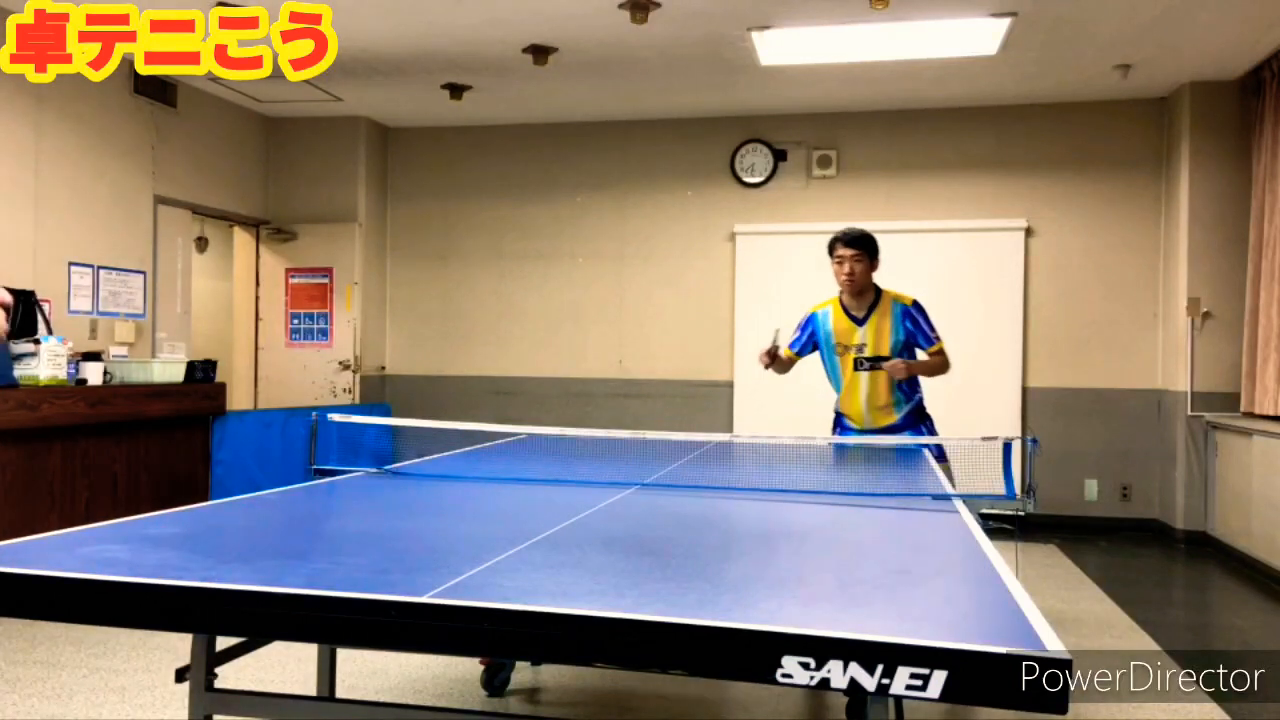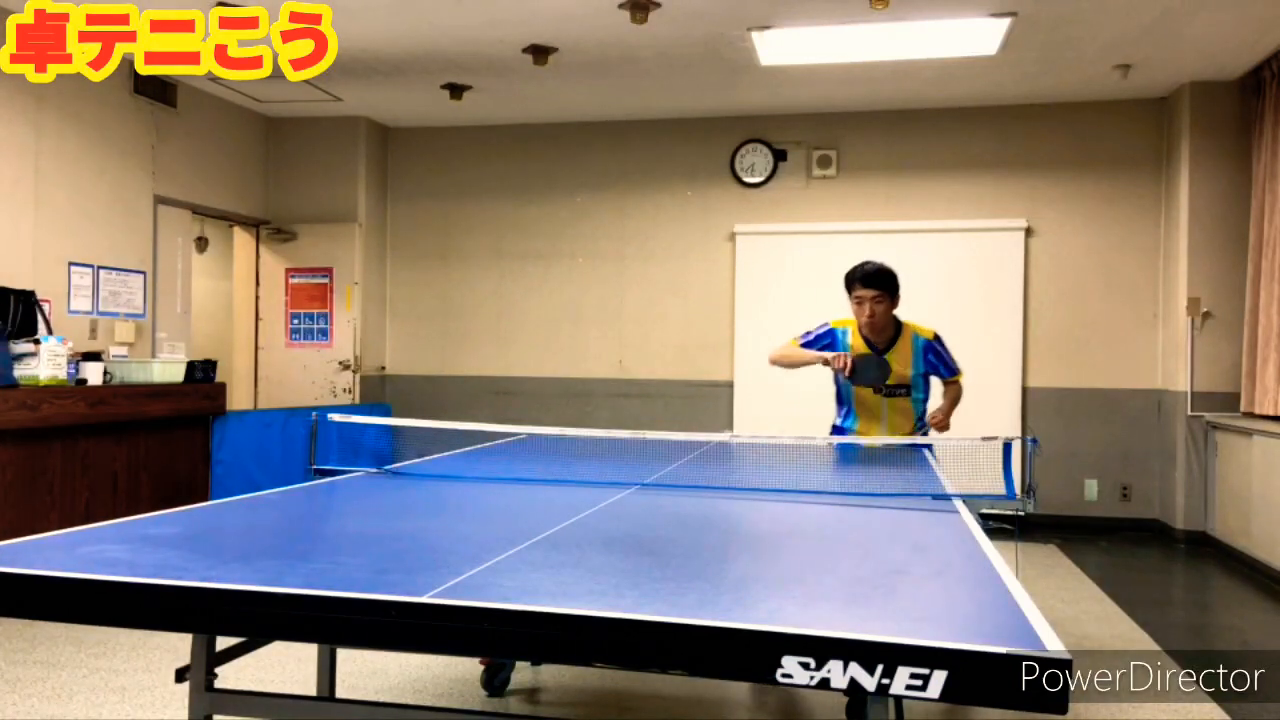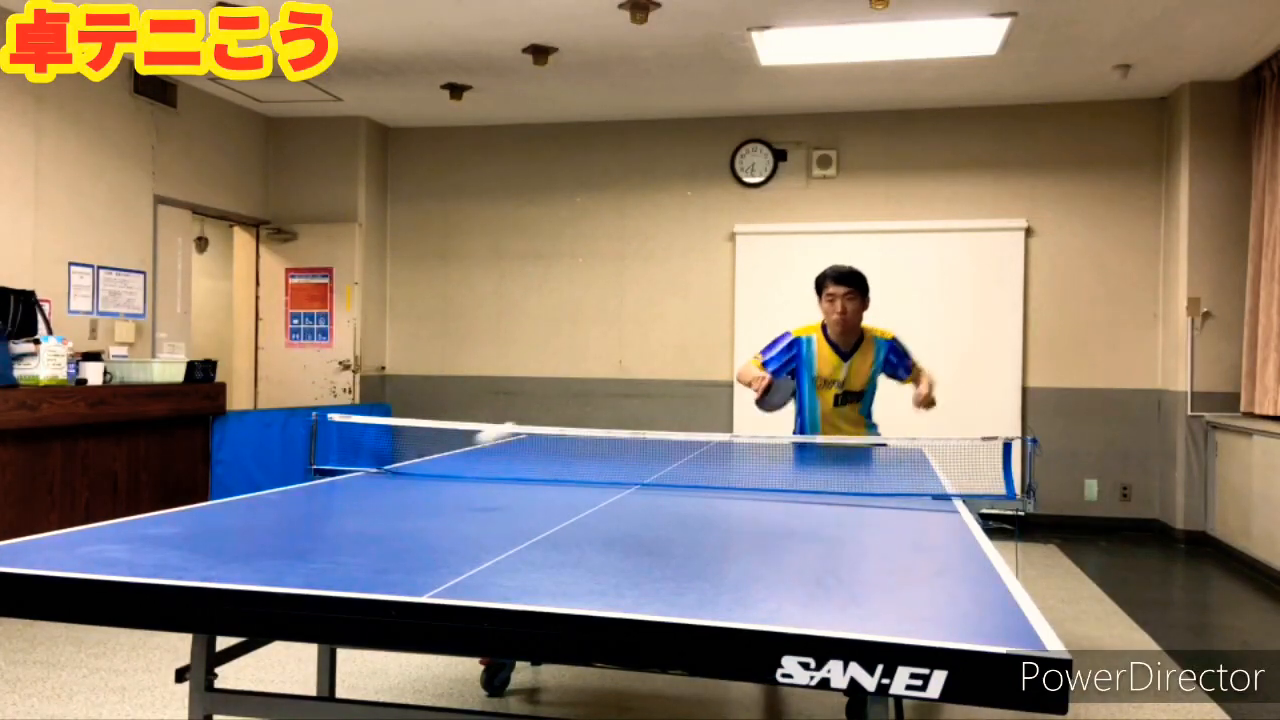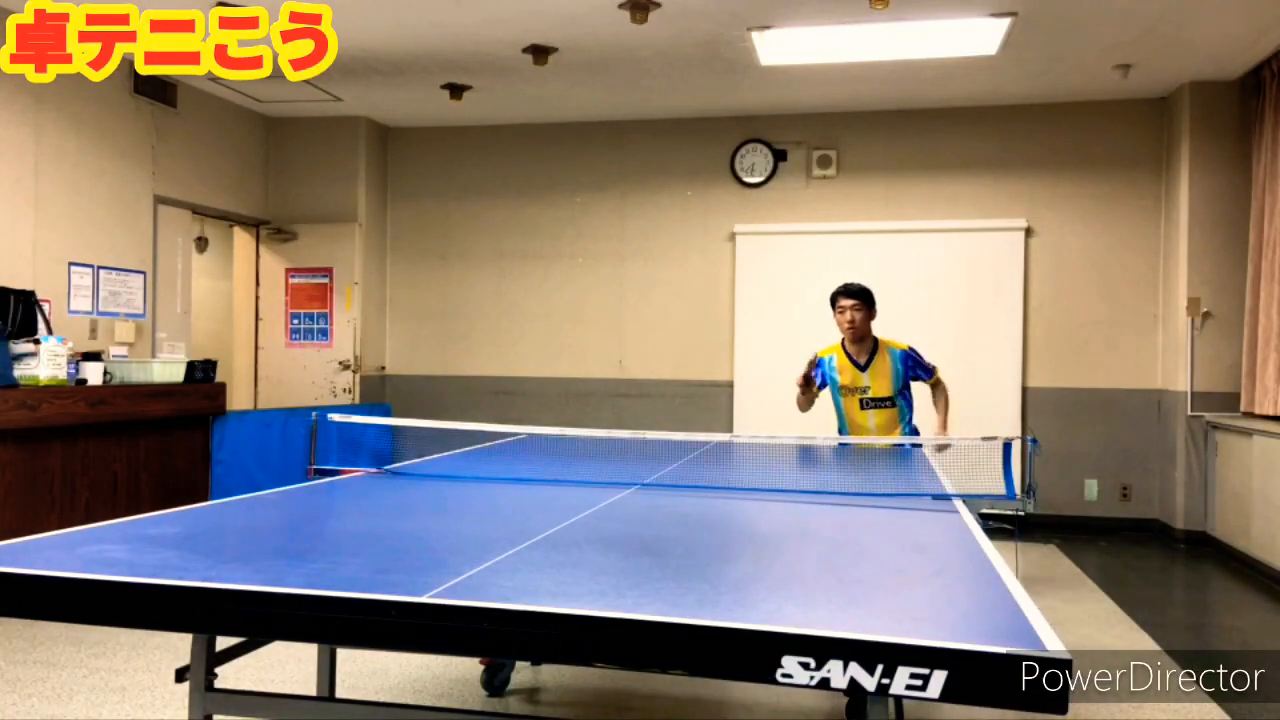
dt=0.5s
person 1, frame 1
left shoulder: (904, 310)
right shoulder: (820, 318)
left elbow: (942, 362)
right elbow: (786, 362)
left wrist: (910, 366)
right wrist: (774, 359)
left hip: (908, 428)
right hip: (852, 433)
person 1, frame 2
left shoulder: (924, 342)
right shoulder: (836, 335)
left elbow: (953, 384)
right elbow: (776, 356)
left wrist: (945, 410)
right wrist: (823, 356)
person 1, frame 3
left shoulder: (883, 344)
right shoulder: (800, 342)
left elbow: (919, 375)
right elbow: (745, 372)
left wrist: (924, 389)
right wrist: (756, 377)
person 1, frame 4
left shoulder: (900, 354)
right shoulder: (826, 360)
left elbow: (937, 385)
right elbow: (804, 406)
left wrist: (941, 427)
right wrist: (805, 392)
